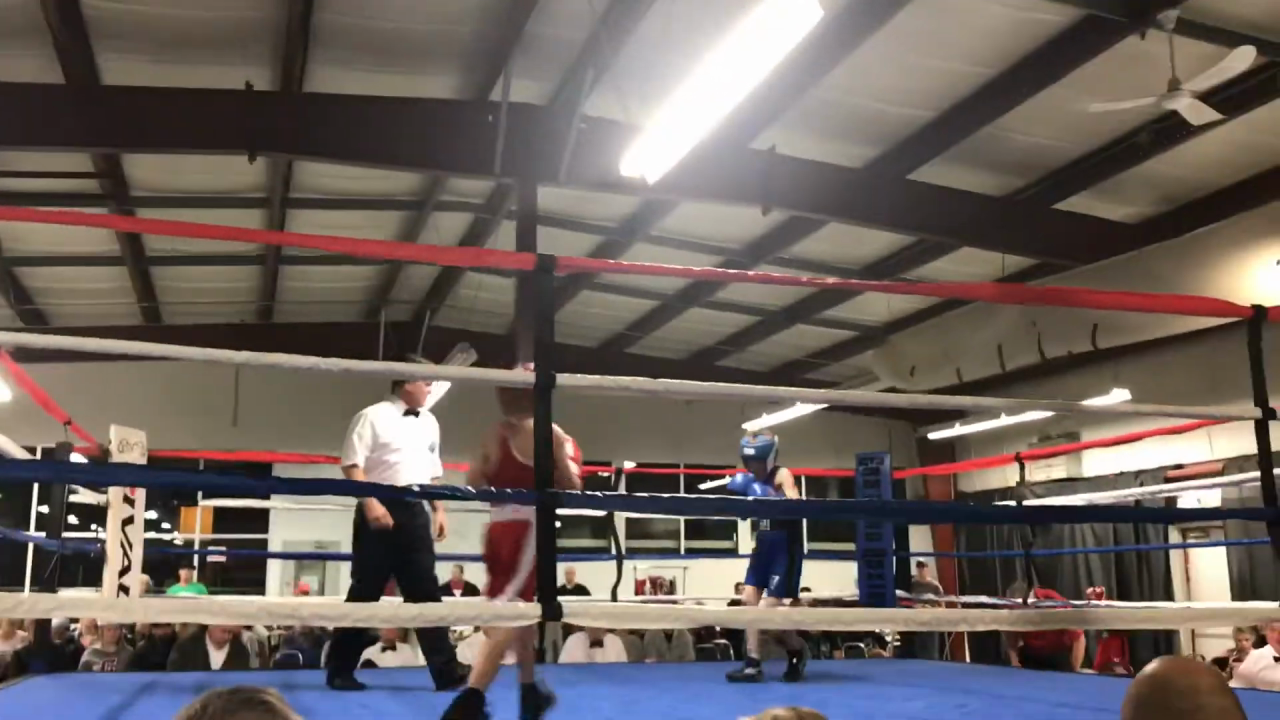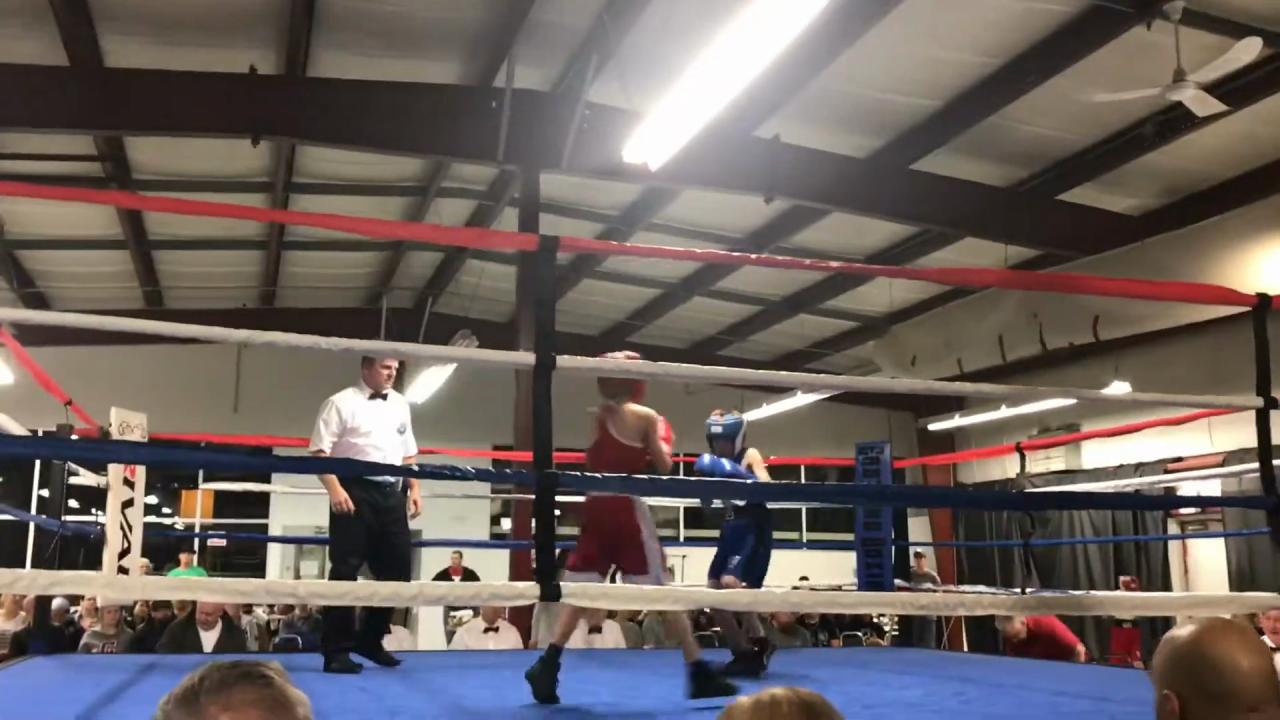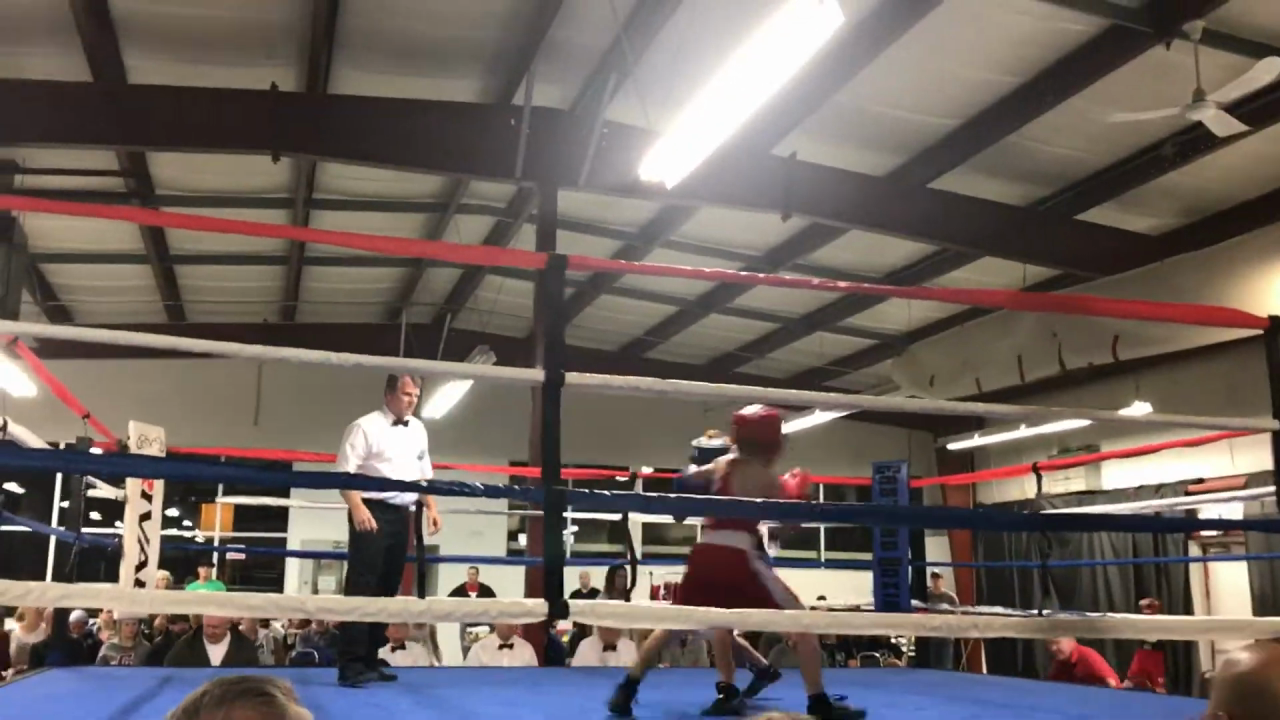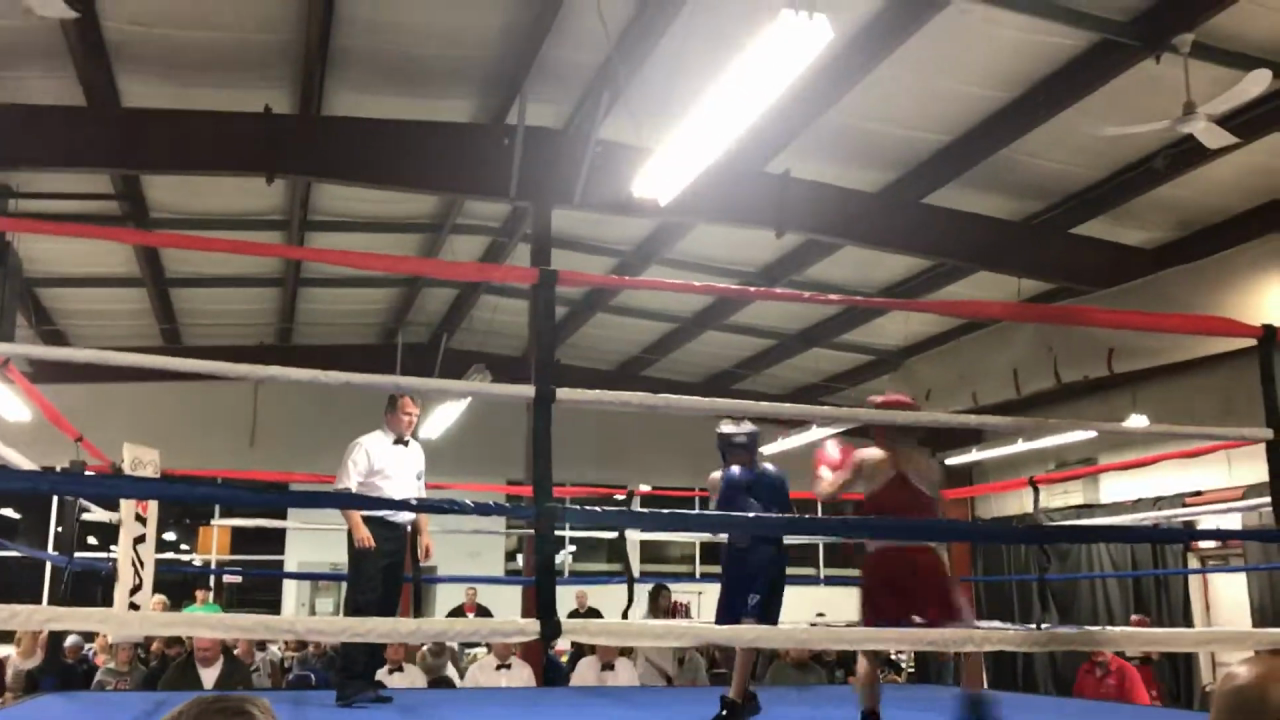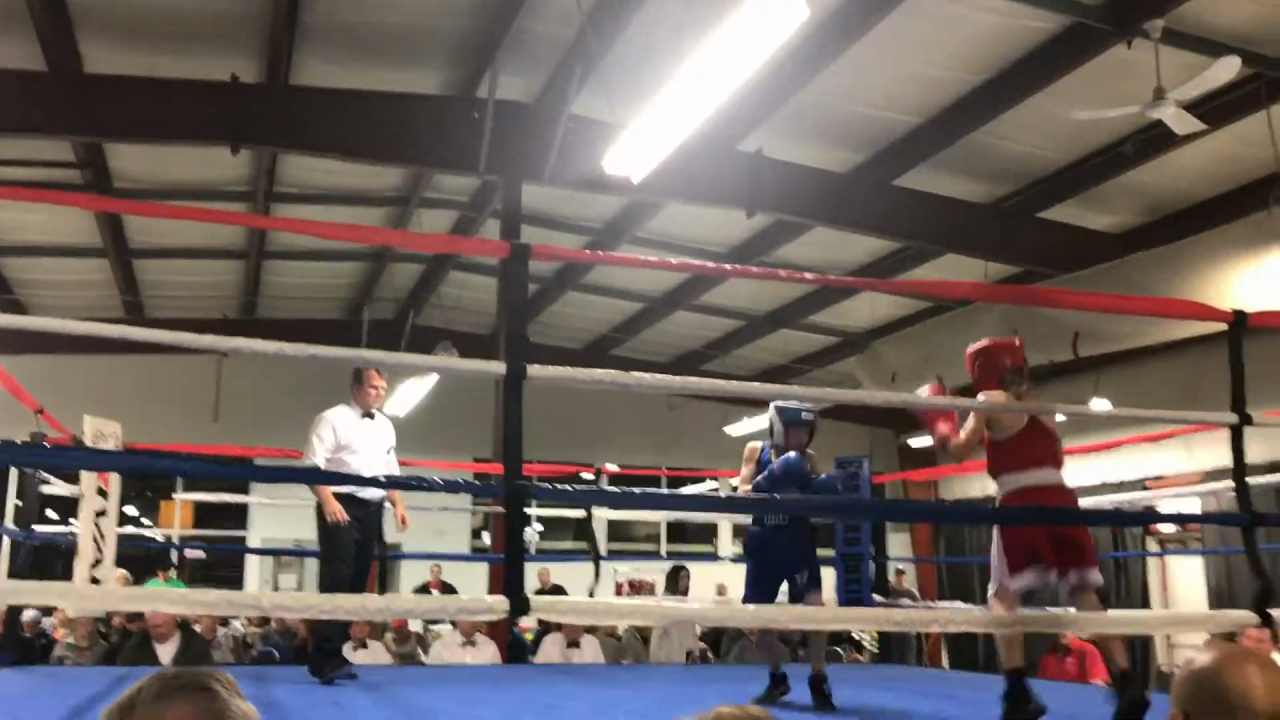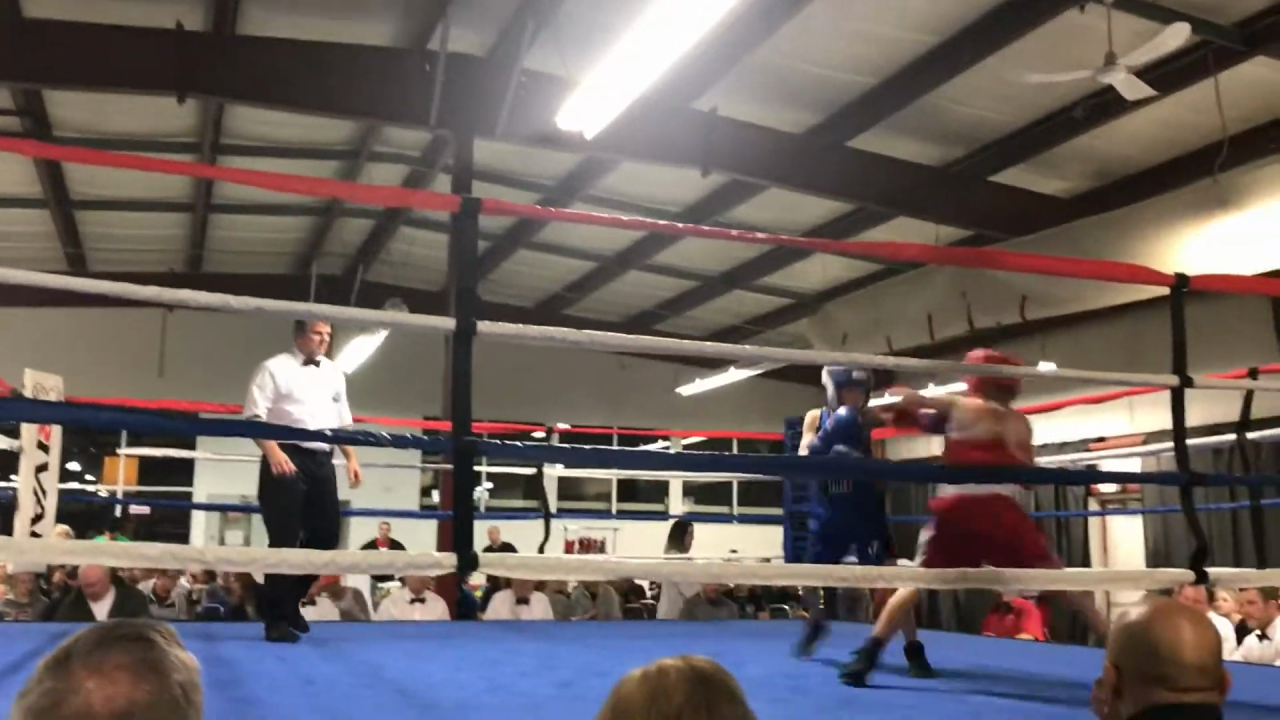
dt=0.4s
person 1, frame 1
left shoulder: (494, 435)
right shoulder: (549, 432)
left elbow: (472, 482)
right elbow: (571, 484)
right wrist: (571, 460)
left hip: (497, 526)
right hip: (524, 526)
right knee: (509, 621)
left ankle: (530, 690)
person 1, frame 2
left shoulder: (595, 418)
right shoulder: (645, 416)
right elbow: (664, 466)
right wrist: (663, 443)
left hip: (595, 507)
right hip: (628, 507)
left ankle: (548, 663)
right ankle: (699, 672)
person 1, frame 3
left shoulder: (723, 463)
right shoulder: (768, 480)
left elbow: (691, 479)
right wrist: (795, 497)
left hip: (705, 554)
right hip: (737, 556)
left ankle: (627, 690)
person 1, frame 4
left shoulder: (866, 459)
right shoulder: (929, 465)
left elbow: (827, 493)
right elbow: (938, 516)
left wrist: (827, 469)
left hip: (882, 558)
right hip: (922, 557)
left knee: (870, 647)
right knee: (956, 630)
person 1, frame 5
left shoulder: (991, 403)
left elbow: (960, 450)
left wrist: (940, 424)
left hip: (1020, 501)
right hip: (1059, 497)
left knee: (1005, 596)
right knee: (1085, 597)
right ankle: (1127, 684)
person 1, frame 6
left shoulder: (956, 404)
right shoulder: (1013, 420)
right elbow: (1025, 465)
left hip: (951, 503)
right hip: (996, 505)
left knee: (916, 584)
left ankle: (867, 657)
person 2, frame 1
left shoulder: (429, 423)
right shoulder: (374, 417)
right elbow: (351, 465)
left wrist: (438, 510)
right wrist: (370, 503)
left hip: (414, 513)
right hip: (378, 513)
left knee: (425, 589)
right knee: (366, 591)
left ankle: (446, 669)
right ankle: (340, 670)
person 2, frame 2
left shoulder: (400, 404)
right shoulder: (342, 402)
left elbow: (407, 452)
right elbow: (319, 450)
left wrist: (413, 487)
right wrist: (334, 488)
left hip: (390, 493)
right hip: (354, 492)
left knee: (395, 567)
right knee: (345, 570)
left ankle: (369, 640)
right ankle: (336, 651)
person 2, frame 3
left shoulder: (418, 430)
right shoulder: (366, 426)
left elbow: (423, 475)
right elbow: (344, 472)
left wrist: (430, 507)
right wrist: (357, 508)
left hip: (401, 515)
right hip: (372, 513)
left knee: (386, 589)
right knee: (362, 583)
left ankle: (368, 660)
right ankle: (352, 663)
person 2, frame 4
left shoulder: (416, 451)
right shoulder: (367, 445)
right elbow: (344, 488)
left wrist: (423, 534)
right wrist: (357, 526)
left hip: (398, 535)
right hip: (370, 531)
left knee: (385, 609)
right knee: (361, 603)
left ankle: (366, 681)
right ankle: (350, 683)
person 2, frame 5
left shoulder: (385, 426)
right shoulder: (333, 419)
right elbow: (312, 465)
left wrist: (398, 504)
right wrist: (327, 501)
left hip: (370, 511)
right hip: (341, 507)
left knee: (355, 585)
right knee: (337, 581)
left ankle: (326, 657)
right ankle: (328, 659)
person 2, frame 6
left shoulder: (333, 373)
right shoulder: (275, 368)
left elbow: (342, 421)
right elbow: (255, 414)
left wrist: (351, 458)
right wrist: (272, 451)
left hip: (322, 461)
right hip: (287, 461)
left knee: (325, 536)
right knee: (284, 540)
left ankle: (288, 603)
right ankle: (278, 620)
person 3, frame 1
left shoulder: (782, 475)
right shoulder: (749, 479)
left wrist: (770, 499)
right wrist: (739, 497)
left hip: (785, 543)
right hip: (763, 544)
left knee: (770, 604)
right knee: (748, 599)
left ankle: (796, 654)
right ankle: (752, 663)
person 3, frame 2
left shoulder: (750, 456)
right shoulder: (714, 464)
left wrist: (742, 478)
left hip: (754, 529)
right hip: (730, 532)
left knee: (730, 583)
right knee: (716, 593)
left ankle: (760, 641)
right ankle: (744, 653)
person 3, frame 3
left shoulder: (735, 481)
right shoulder: (706, 485)
right elbow: (681, 515)
left hip: (745, 559)
right hip: (727, 560)
left knee: (719, 619)
right knee: (721, 624)
left ankle: (728, 692)
right ankle: (764, 667)
person 3, frame 4
left shoulder: (767, 475)
right shoulder: (717, 479)
left elbow: (786, 514)
left wrist: (780, 502)
right wrist: (727, 496)
left hip: (766, 557)
right hip: (735, 558)
left knee: (749, 628)
right knee: (728, 629)
person 3, frame 5
left shoulder: (807, 460)
right shoulder: (755, 451)
right elbow: (743, 494)
left wrist: (822, 494)
right wrist: (770, 479)
left hip: (798, 538)
right hip: (764, 540)
left knee: (812, 605)
left ankle: (818, 680)
right ankle: (777, 678)
person 3, frame 6
right shoulder: (816, 418)
right wrist: (824, 440)
left hip: (867, 506)
right hip: (831, 508)
left ankle: (914, 649)
right ankle: (817, 621)
